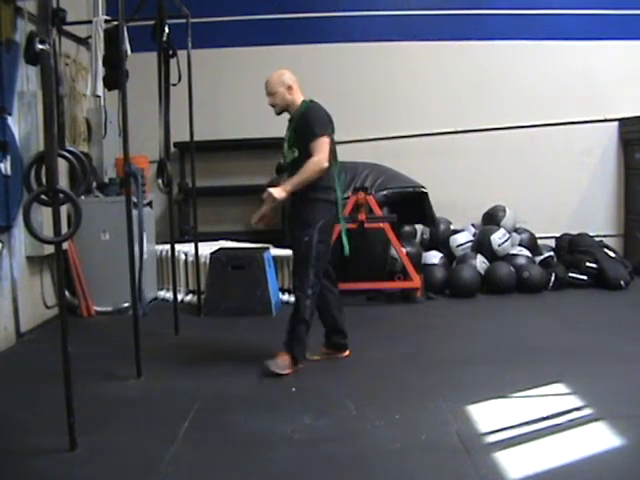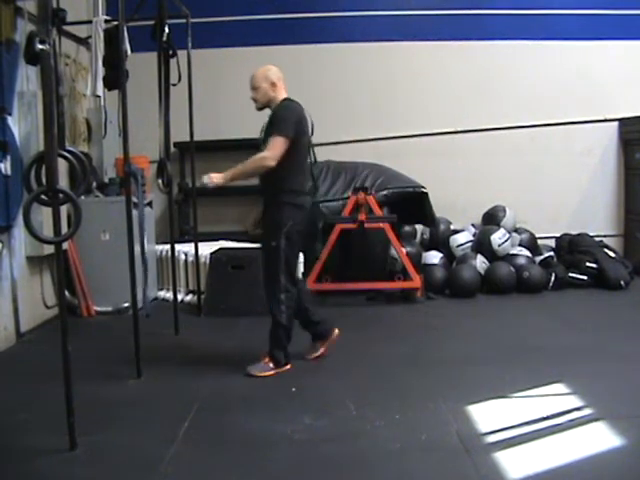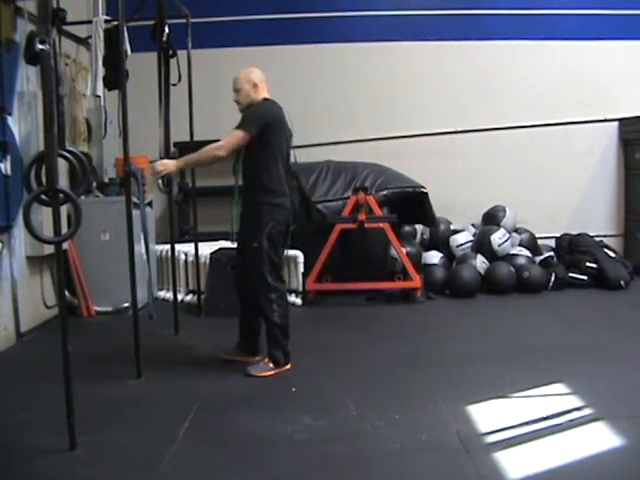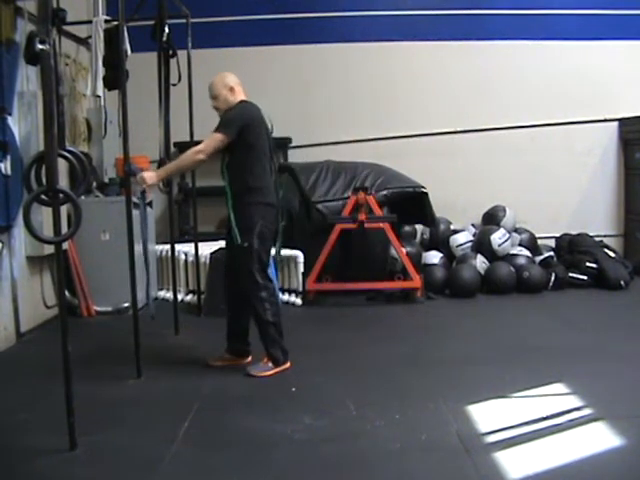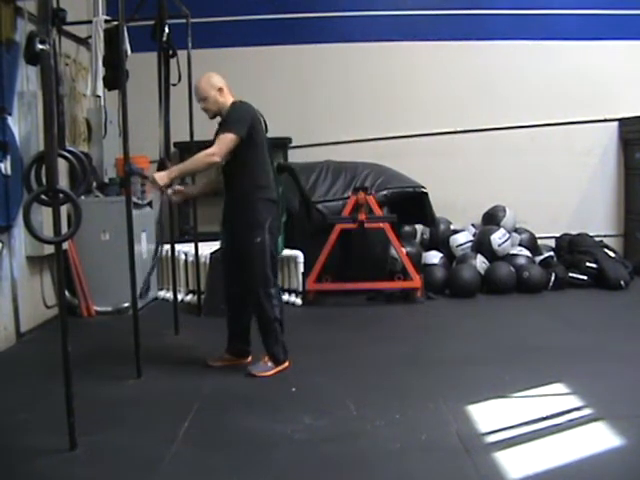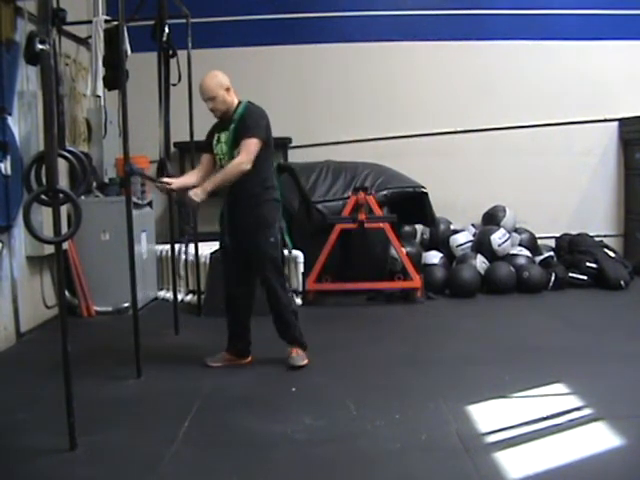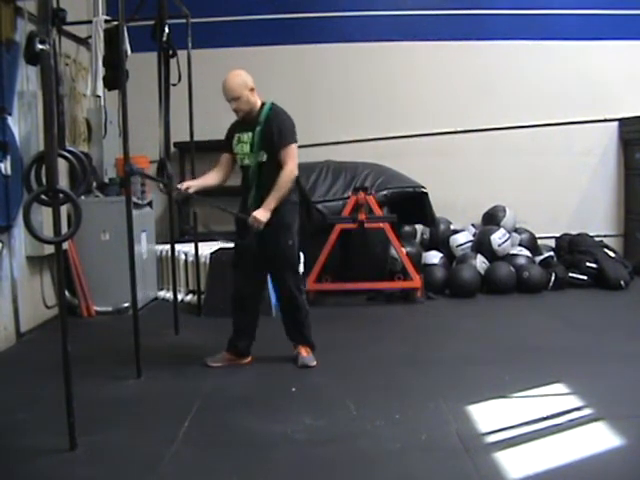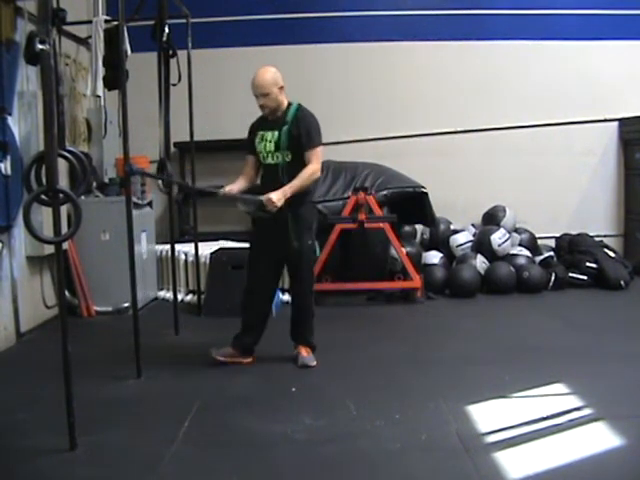
dt=0.3s
person 1, frame 1
left shoulder: (313, 114)
right shoulder: (296, 121)
left elbow: (321, 161)
left wrist: (284, 189)
right wrist: (270, 205)
left hip: (318, 207)
right hip: (304, 207)
left knee: (306, 279)
right knee: (320, 276)
left ankle: (292, 353)
right ankle: (337, 343)
person 1, frame 2
left shoulder: (287, 112)
right shoulder: (283, 115)
left elbow: (268, 159)
left wrist: (225, 176)
right wrist: (266, 208)
left hip: (288, 208)
right hip: (283, 207)
left knee: (278, 282)
right knee: (285, 278)
left ankle: (277, 356)
right ankle: (322, 330)
person 1, frame 3
left shoulder: (262, 112)
right shoulder: (272, 117)
left elbow: (222, 149)
left wrist: (178, 164)
left hip: (267, 211)
right hip: (265, 209)
left knee: (268, 282)
right knee: (247, 279)
left ankle: (279, 357)
right ankle: (249, 345)
person 1, frame 4
left shoulder: (241, 114)
right shoulder: (248, 118)
left elbow: (201, 153)
left wrist: (159, 174)
right wrist: (230, 215)
left hip: (255, 212)
right hip: (247, 212)
left knee: (256, 282)
right knee: (235, 283)
left ankle: (277, 356)
right ankle: (238, 349)
person 1, frame 5
left shoulder: (241, 114)
right shoulder: (224, 126)
left elbow: (215, 156)
right elbow: (221, 173)
left wrist: (171, 173)
right wrist: (188, 191)
left hip: (258, 210)
right hip: (235, 211)
left knee: (261, 282)
right knee: (235, 283)
left ankle: (276, 355)
right ankle: (238, 349)
person 1, frame 6
left shoulder: (253, 116)
right shoulder: (217, 130)
left elbow: (243, 163)
right elbow: (204, 170)
left wrist: (204, 190)
right wrist: (178, 182)
left hip: (262, 211)
right hip: (233, 212)
left knee: (273, 280)
right knee: (235, 284)
left ankle: (296, 345)
right ankle: (238, 349)
person 1, frame 7
left shoulder: (277, 119)
right shoulder: (235, 130)
left elbow: (290, 168)
right elbow: (222, 171)
left wrist: (268, 208)
right wrist: (196, 183)
left hip: (279, 213)
right hip: (249, 214)
left knee: (288, 283)
right knee: (244, 285)
left ankle: (303, 345)
right ankle: (238, 349)
person 1, frame 8
left shoulder: (303, 120)
right shoulder: (257, 127)
left elbow: (315, 168)
right elbow: (250, 172)
left wrist: (283, 194)
right wrist: (234, 188)
left hip: (297, 213)
right hip: (266, 213)
left knee: (302, 283)
right knee: (257, 283)
left ankle: (304, 345)
right ankle: (243, 347)
